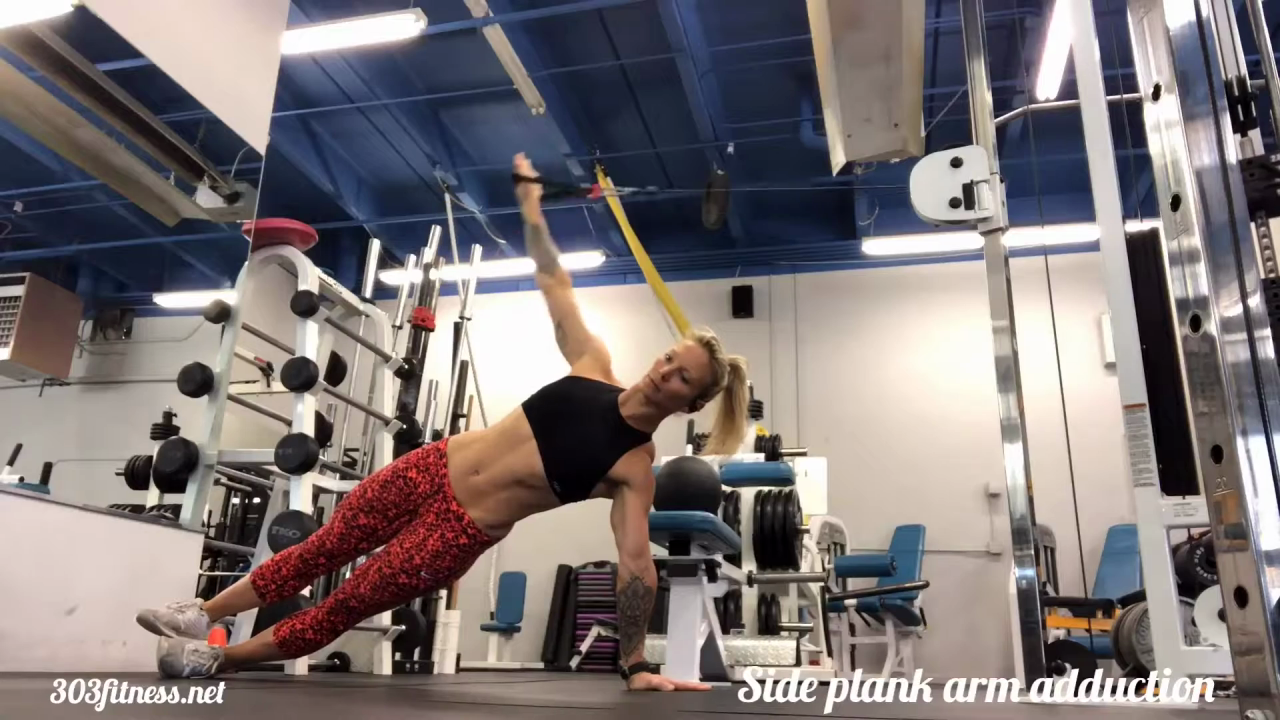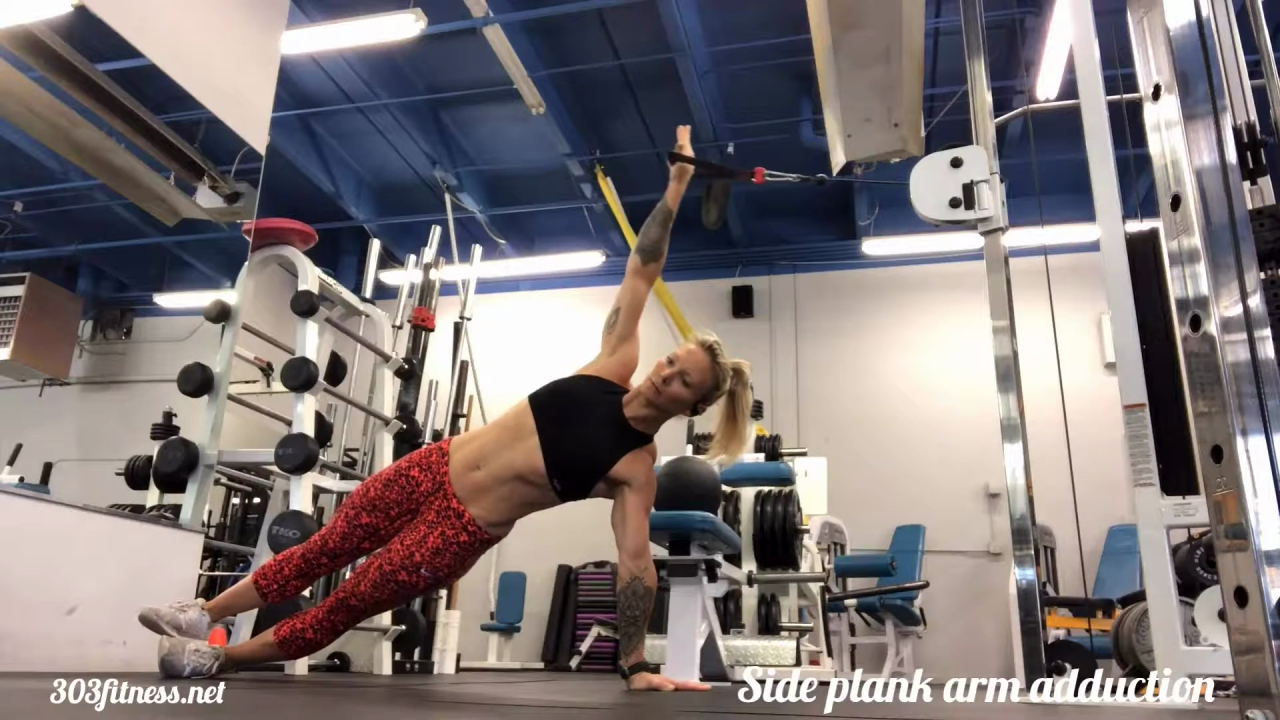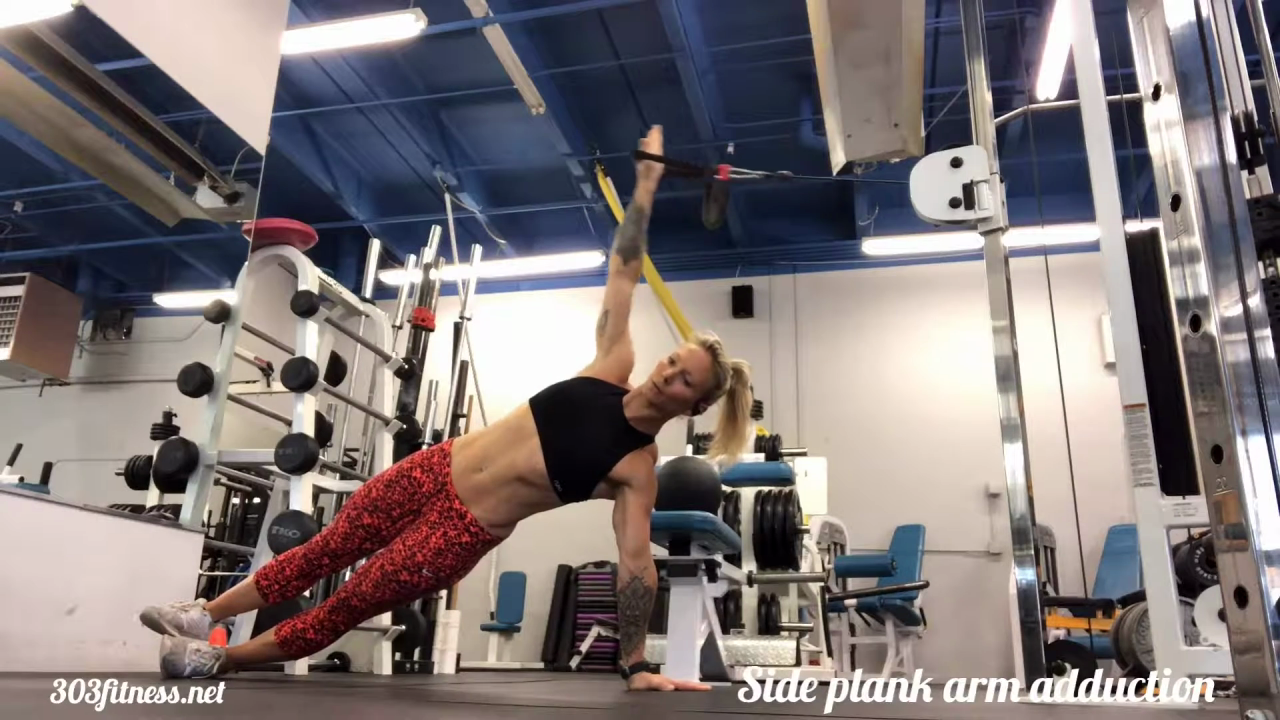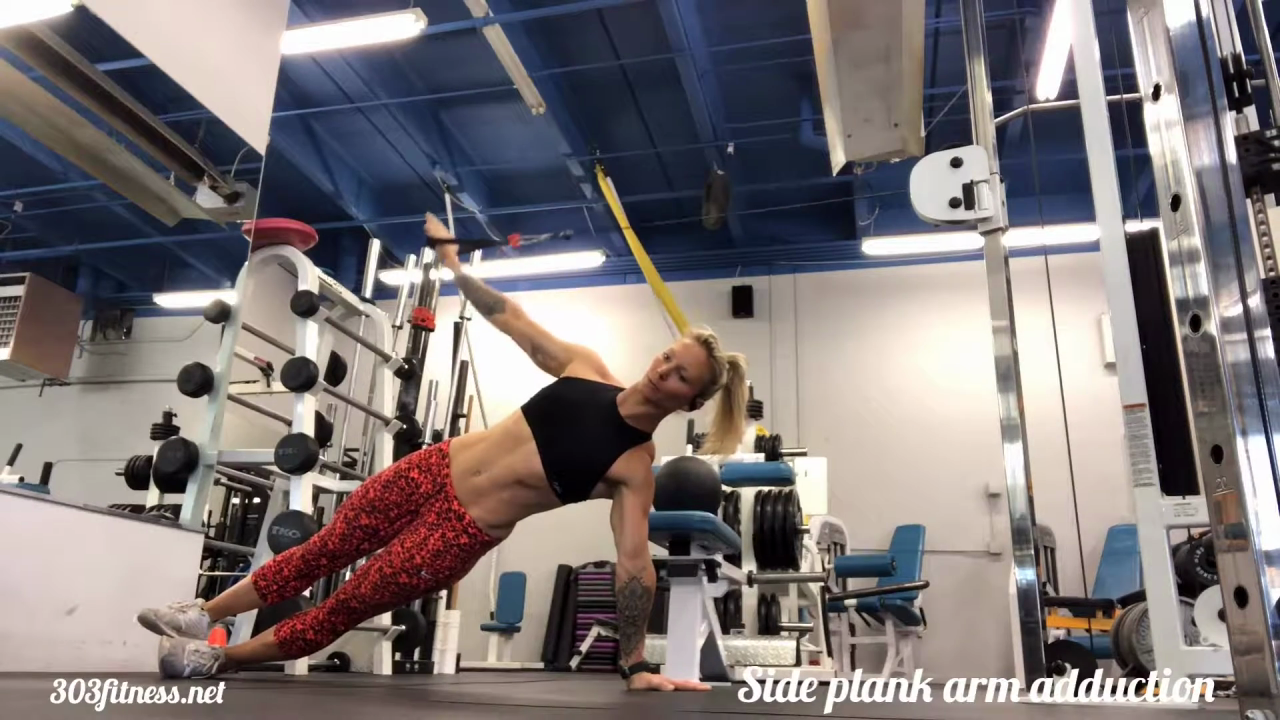
dt=1s
person 1, frame 1
left shoulder: (636, 467)
right shoulder: (595, 369)
left elbow: (636, 562)
right elbow: (554, 283)
left wrist: (636, 665)
right wrist: (532, 200)
left hip: (462, 532)
right hip: (435, 469)
left knee: (344, 608)
right knee: (321, 549)
left ankle: (217, 659)
right ankle: (200, 614)
person 1, frame 2
left shoulder: (636, 469)
right shoulder: (613, 369)
left elbow: (636, 562)
right elbow: (640, 274)
left wrist: (635, 664)
right wrist: (676, 186)
left hip: (463, 530)
right hip: (435, 468)
left knee: (344, 607)
right knee: (324, 550)
left ankle: (217, 659)
right ankle: (203, 614)
person 1, frame 3
left shoulder: (638, 469)
right shoulder: (612, 371)
left elbow: (636, 562)
right elbow: (623, 274)
left wrist: (636, 664)
right wrist: (646, 185)
left hip: (465, 533)
right hip: (438, 470)
left knee: (344, 608)
right knee: (326, 550)
left ankle: (217, 660)
right ankle: (204, 614)
person 1, frame 4
left shoulder: (636, 468)
right shoulder: (588, 367)
left elbow: (635, 562)
right elbow: (512, 320)
left wrist: (635, 664)
right wrist: (453, 263)
left hip: (464, 532)
right hip: (438, 470)
left knee: (345, 607)
right knee: (324, 551)
left ankle: (220, 660)
right ankle: (202, 614)
